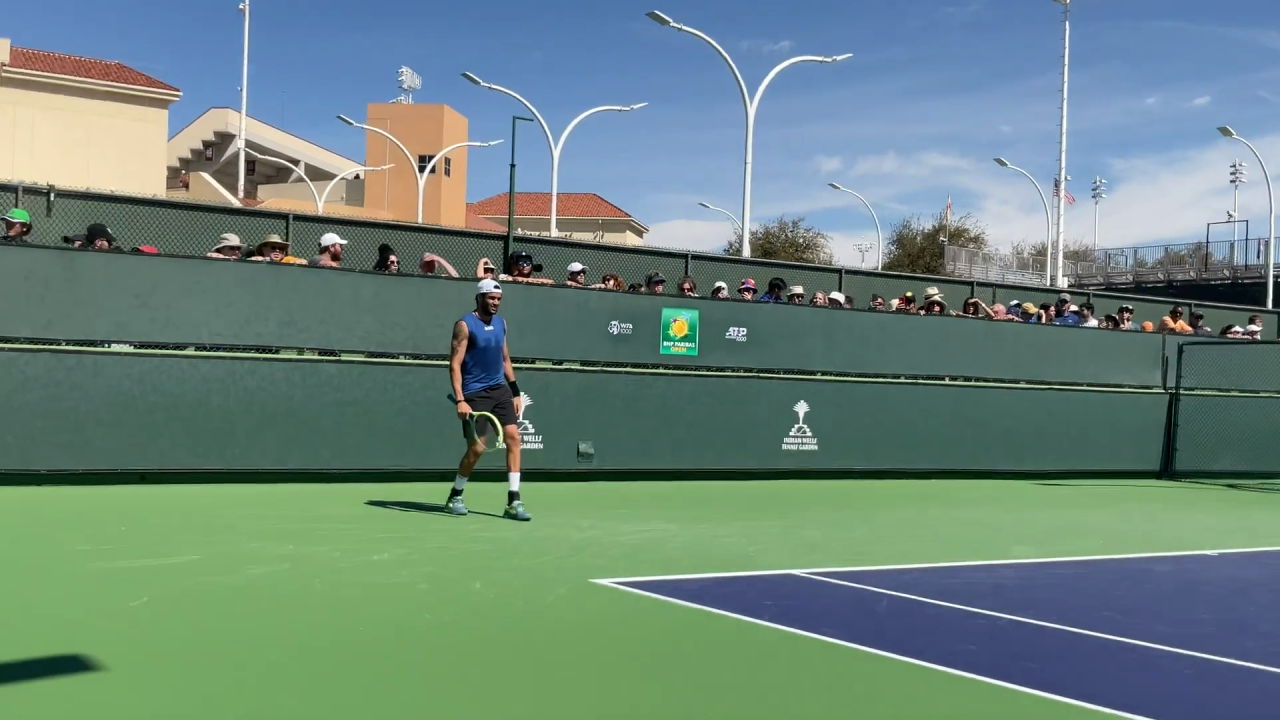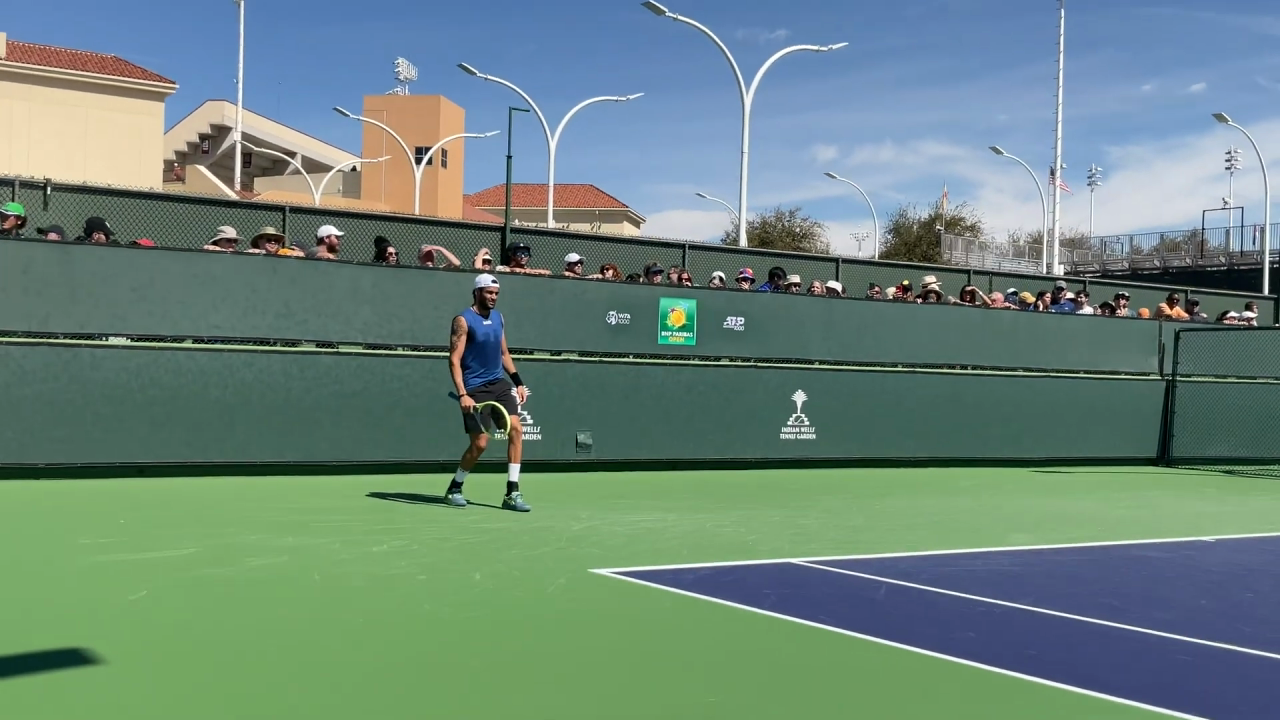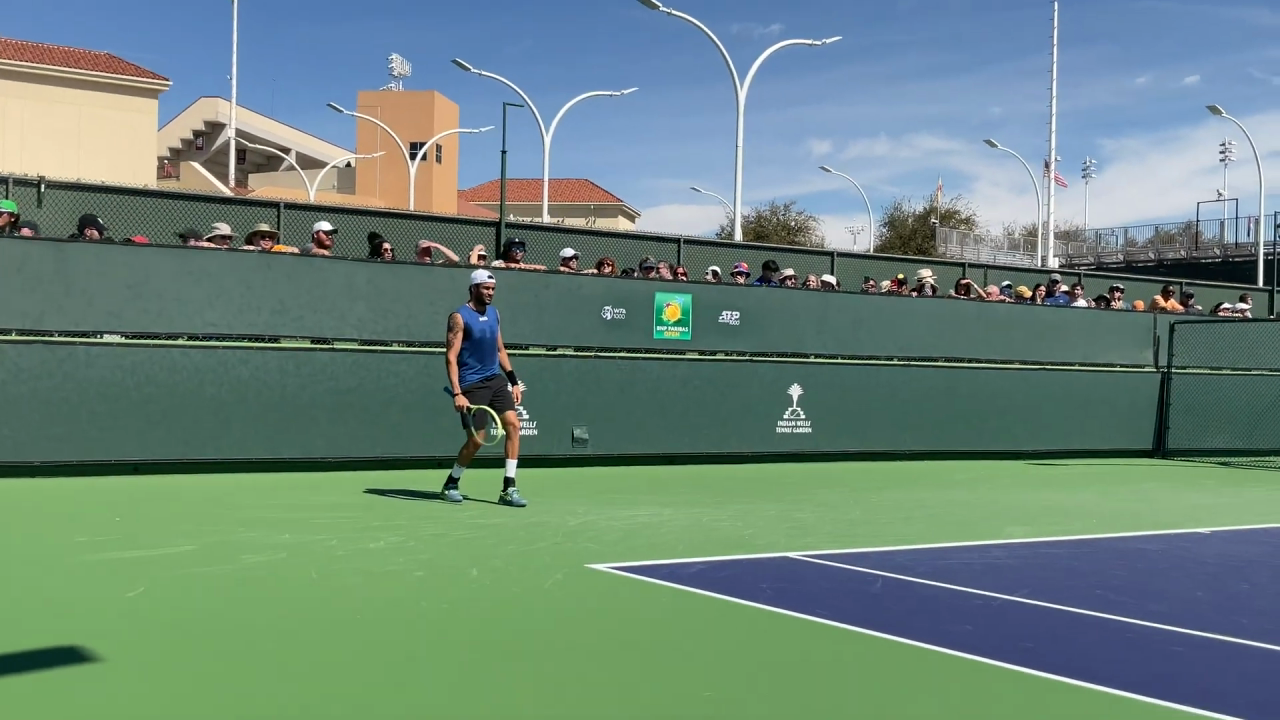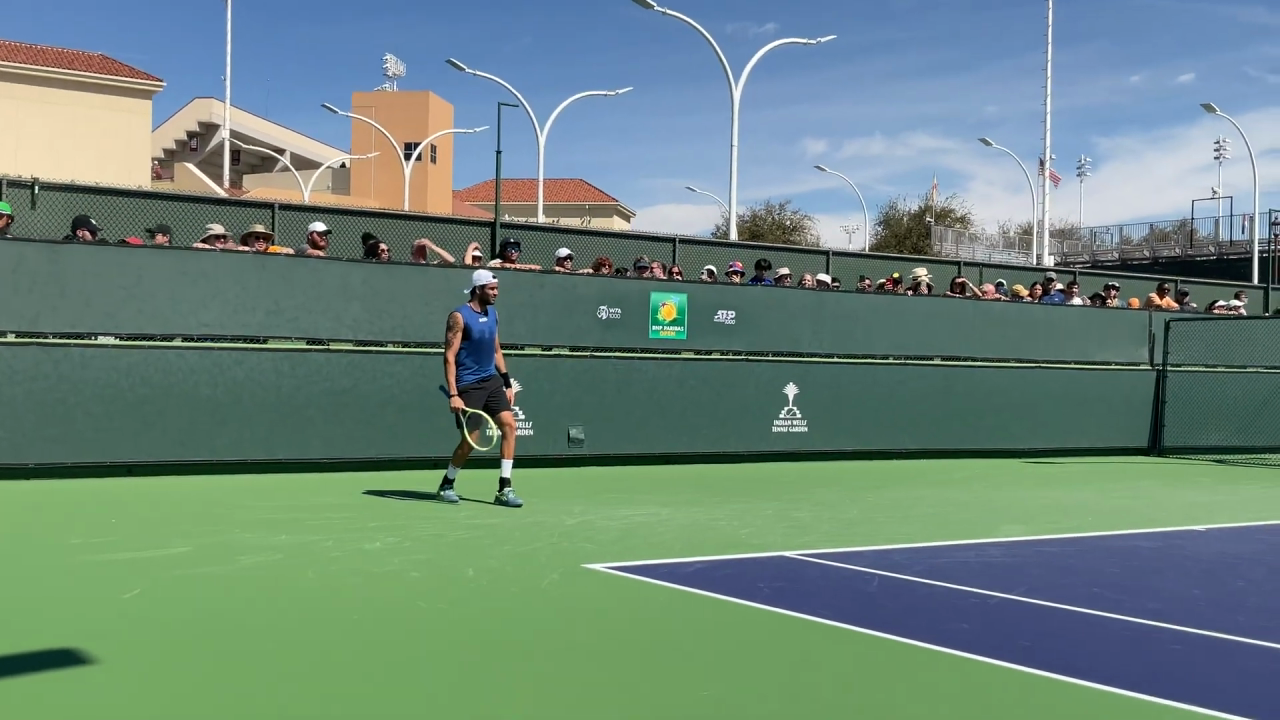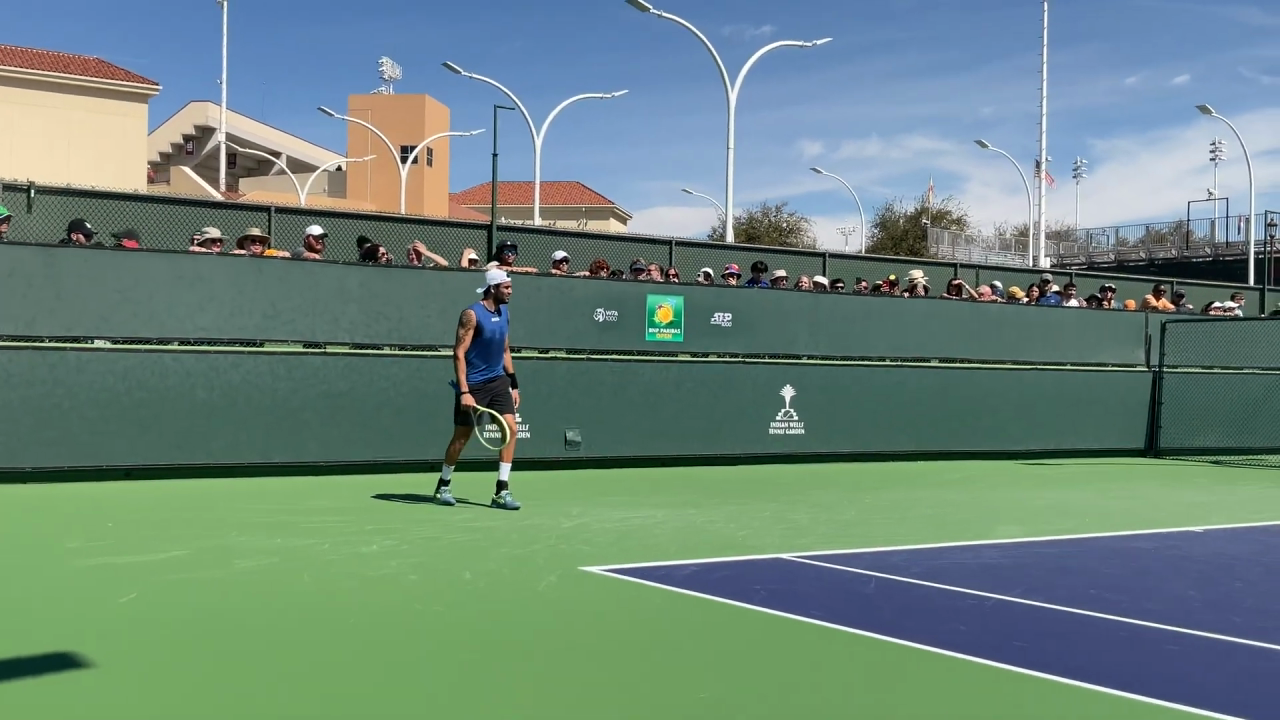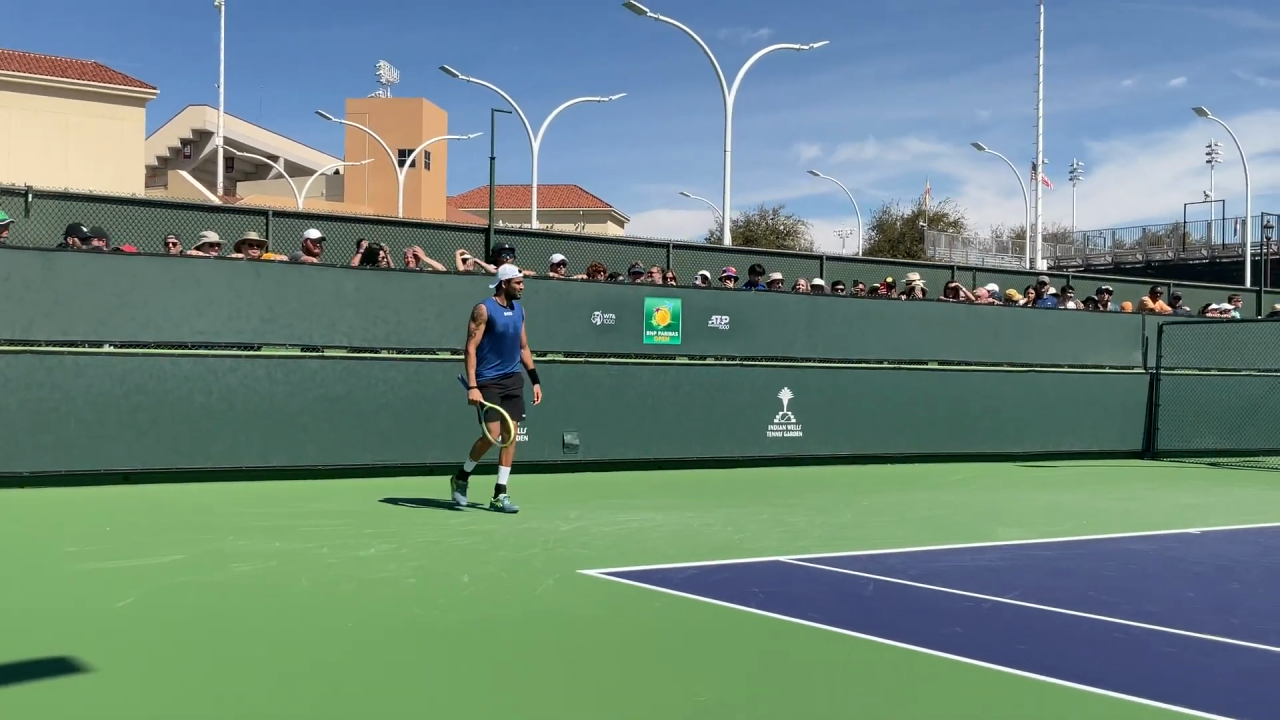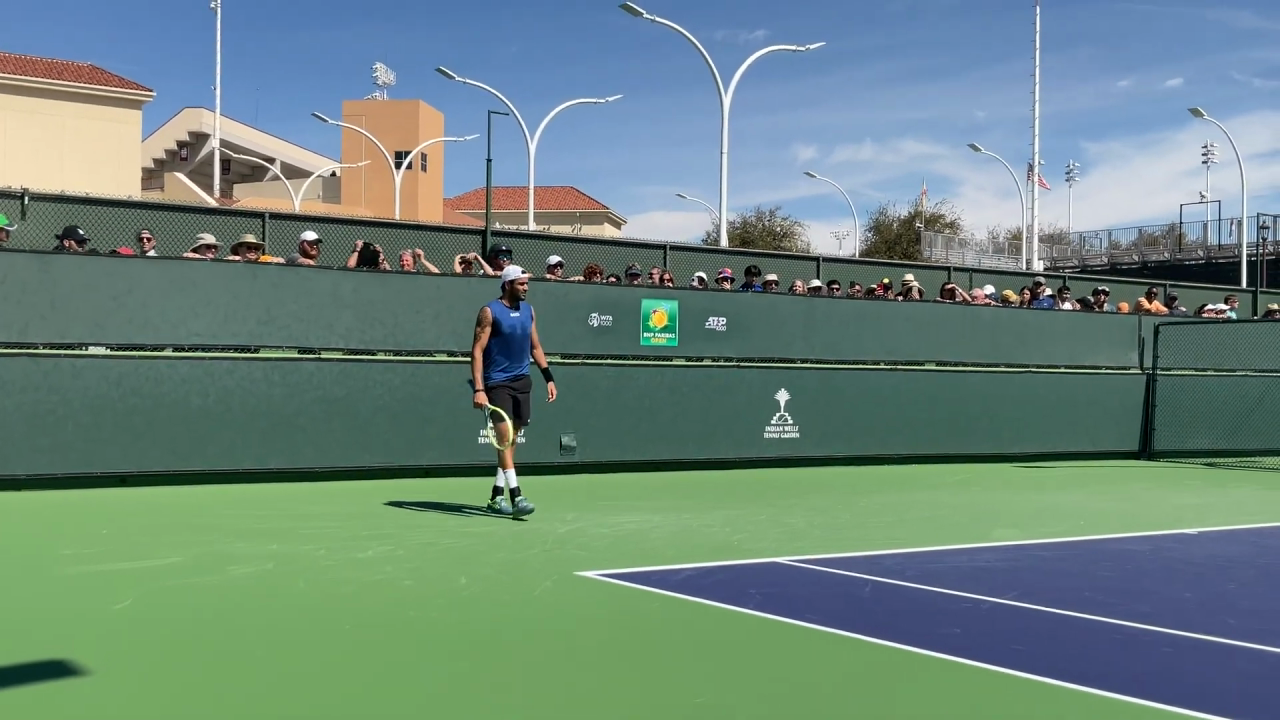
dt=0.3s
person 1, frame 1
left shoulder: (501, 323)
right shoulder: (465, 325)
right elbow: (455, 365)
left wrist: (515, 392)
right wrist: (460, 400)
left hip: (500, 390)
right hip: (475, 393)
left knee: (513, 438)
right knee: (476, 448)
left ankle: (513, 502)
right ankle: (455, 496)
person 1, frame 2
left shoulder: (498, 317)
right shoulder: (463, 320)
right elbow: (454, 360)
left wrist: (518, 382)
right wrist: (462, 394)
left hip: (499, 384)
right hip: (475, 389)
left knee: (516, 430)
right knee: (479, 443)
left ankle: (512, 494)
right ankle: (454, 488)
person 1, frame 3
left shoulder: (494, 313)
right shoulder: (459, 317)
right elbow: (451, 357)
left wrist: (513, 380)
right wrist: (457, 393)
left hip: (496, 380)
right hip: (472, 385)
left knee: (513, 426)
right knee: (476, 440)
left ankle: (509, 489)
right ankle: (451, 483)
person 1, frame 4
left shoulder: (493, 314)
right shoulder: (459, 317)
right elbow: (449, 357)
left wrist: (507, 383)
right wrist: (453, 394)
left hip: (492, 381)
right hip: (468, 385)
left knee: (509, 426)
right knee: (469, 440)
left ankle: (504, 490)
right ankle: (446, 485)
person 1, frame 5
left shoulder: (504, 313)
right shoulder: (472, 314)
right elbow: (459, 354)
left wrist: (514, 384)
right wrist: (464, 391)
left hip: (498, 381)
right hip: (474, 384)
left knee: (511, 429)
right knee: (461, 438)
left ankle: (501, 493)
right ankle: (442, 486)
person 1, frame 6
left shoulder: (519, 310)
right shoulder: (483, 309)
right elbow: (470, 348)
left wrist: (535, 380)
right wrist: (472, 386)
left hip: (513, 380)
right hip: (489, 381)
left knee: (510, 435)
right knee: (492, 435)
left ankle: (500, 494)
right ankle: (461, 478)
person 1, frame 7
left shoulder: (528, 310)
right shoulder: (490, 312)
left elbow: (535, 347)
right elbow: (477, 351)
left wrist: (549, 378)
right wrist: (478, 389)
left hip: (522, 381)
right hip: (498, 383)
left knee: (512, 439)
right knee: (505, 437)
left ankle: (496, 498)
right ankle: (516, 497)
